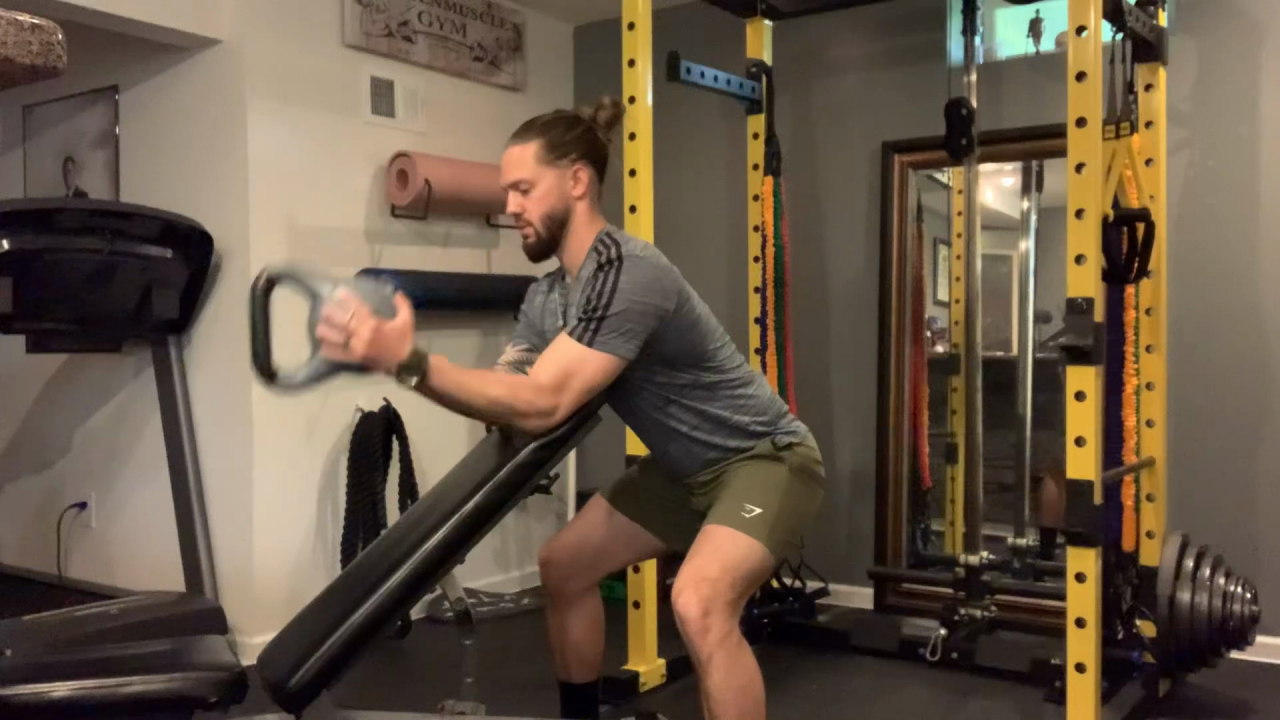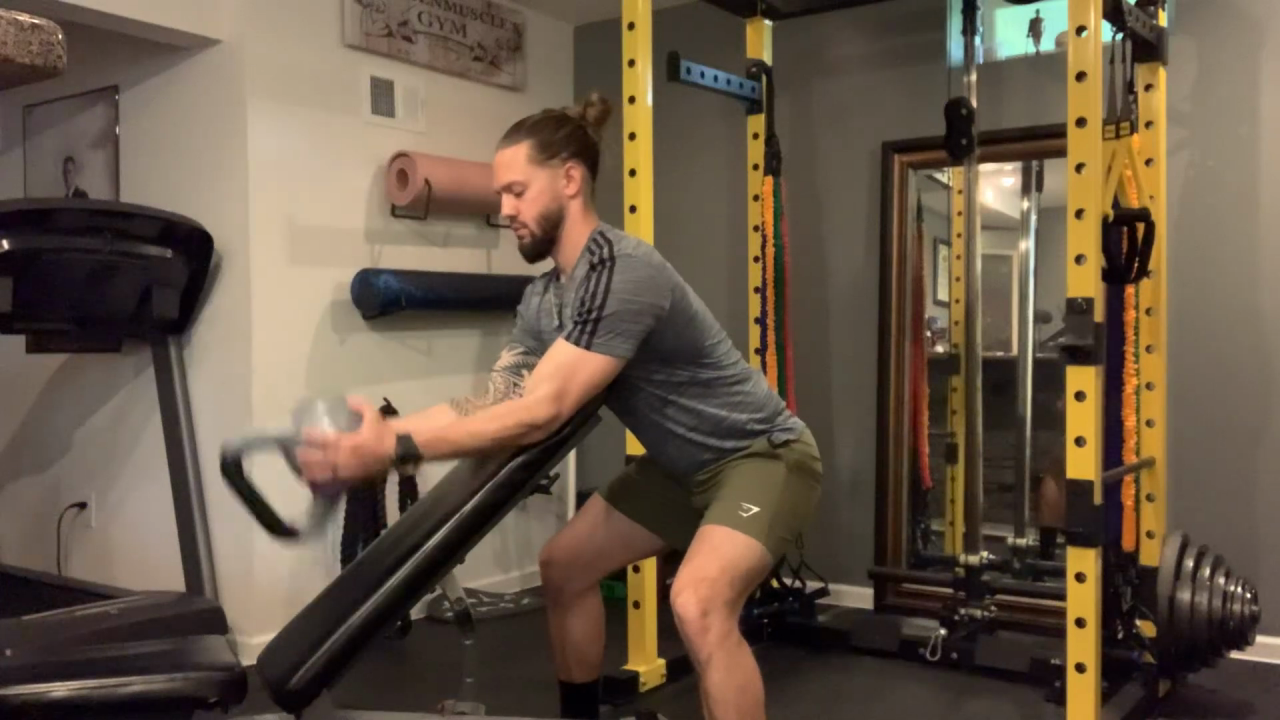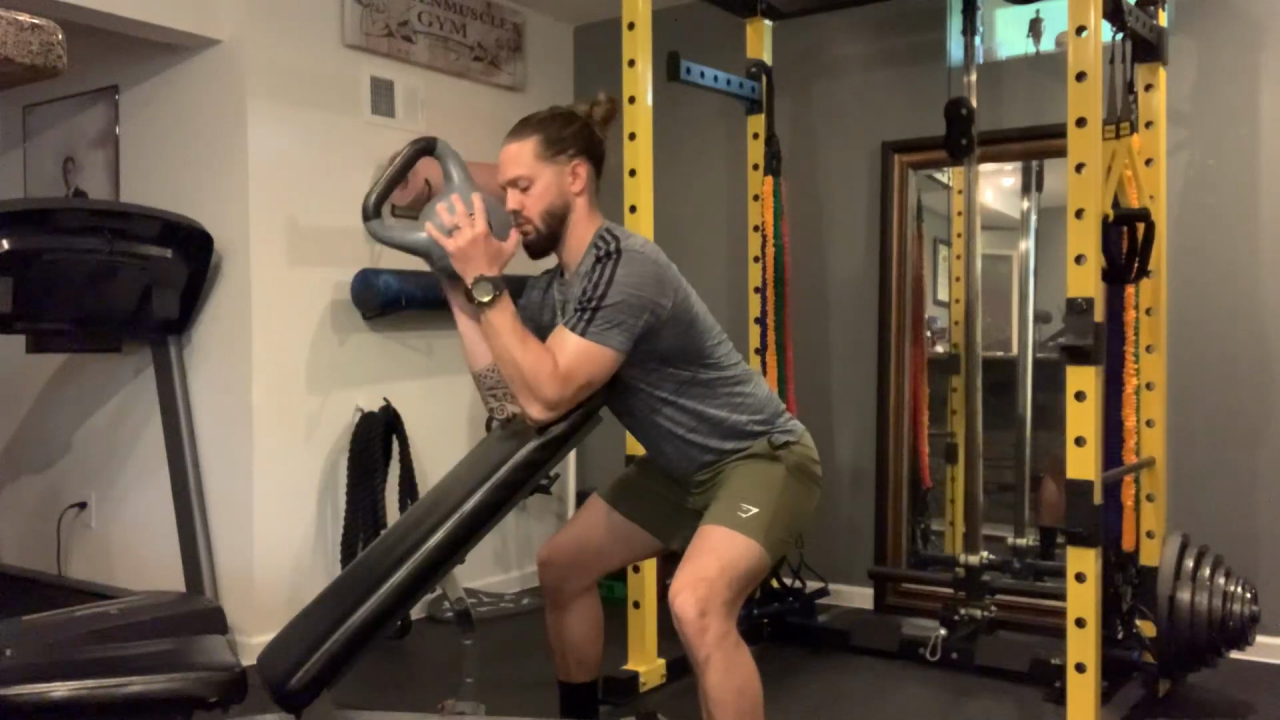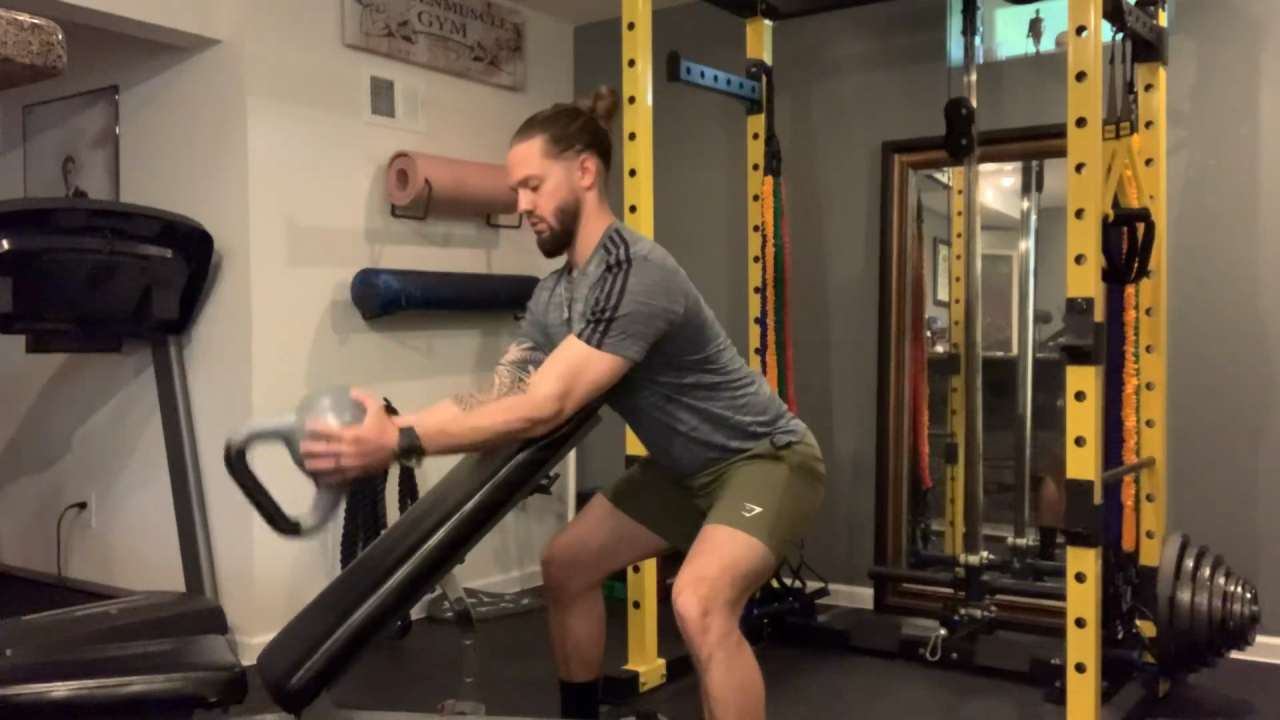
dt=1s
person 1, frame 1
left shoulder: (628, 274)
right shoulder: (548, 297)
left elbow: (541, 405)
right elbow: (506, 396)
left wrist: (407, 359)
right wrist: (390, 358)
left hip: (763, 457)
right hip: (683, 466)
left knee: (697, 604)
right knee: (564, 566)
person 1, frame 2
left shoulder: (622, 273)
right shoulder: (543, 299)
left elbow: (539, 413)
right elbow: (499, 398)
left wrist: (395, 444)
right wrist: (381, 431)
left hip: (763, 455)
right hip: (682, 463)
left knee: (697, 603)
right knee: (563, 566)
person 1, frame 3
left shoulder: (627, 269)
right shoulder: (550, 289)
left elbow: (547, 398)
right elbow: (510, 402)
left wrist: (486, 283)
right wrist: (461, 291)
left hip: (762, 456)
right hip: (681, 465)
left knee: (696, 604)
right knee: (562, 567)
person 1, frame 4
left shoulder: (636, 275)
right shoulder: (555, 296)
left elbow: (543, 409)
right elbow: (498, 397)
left wrist: (399, 440)
right wrist: (388, 428)
left hip: (764, 457)
right hip: (685, 465)
left knee: (699, 604)
right knee: (566, 566)
